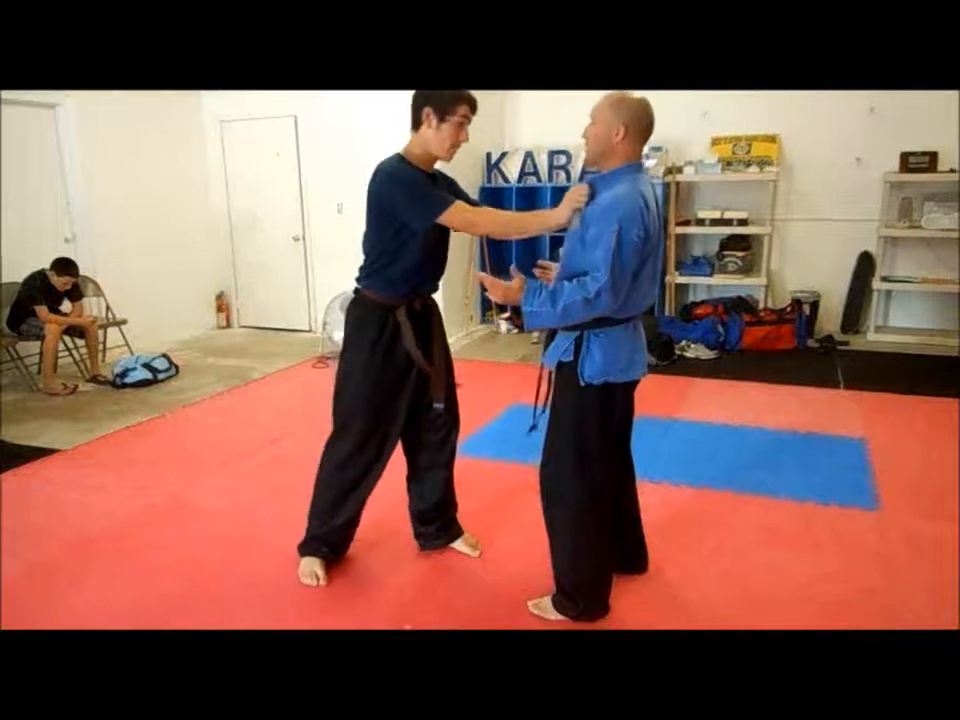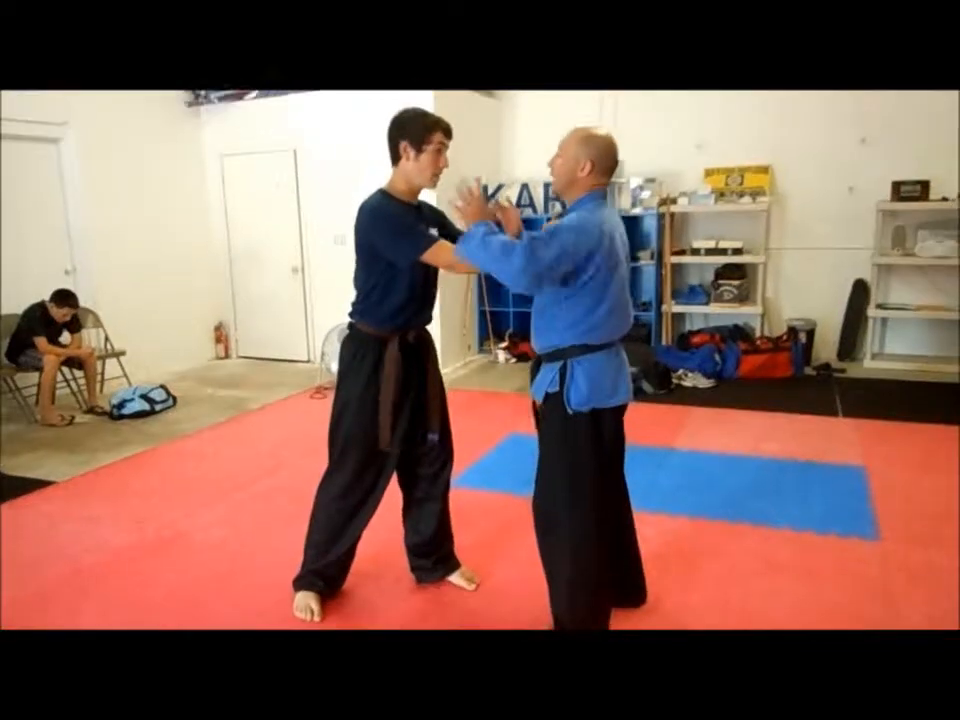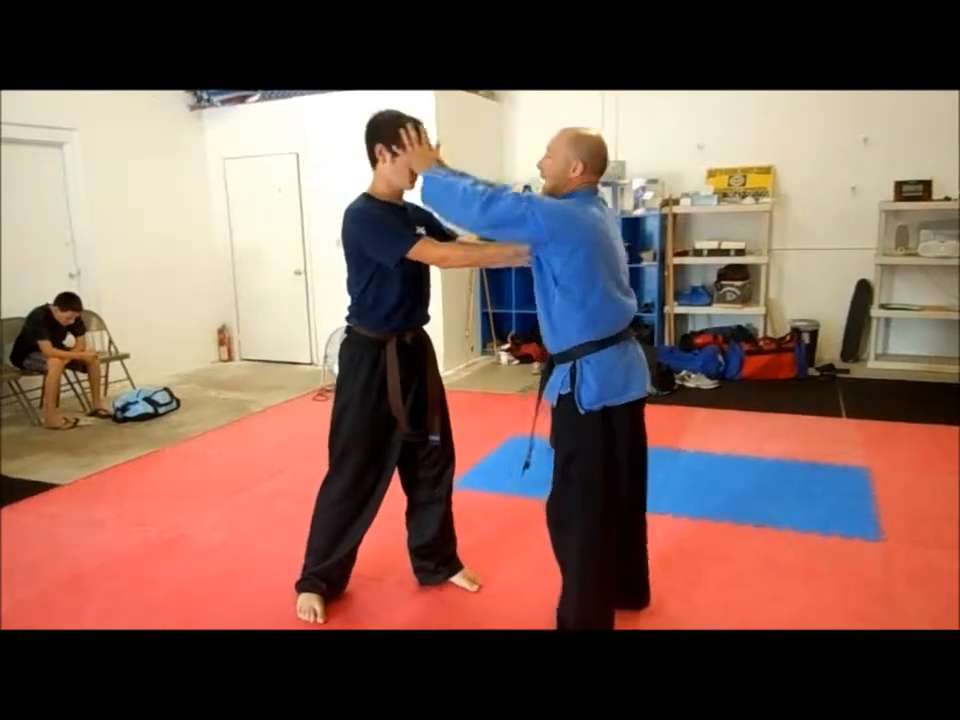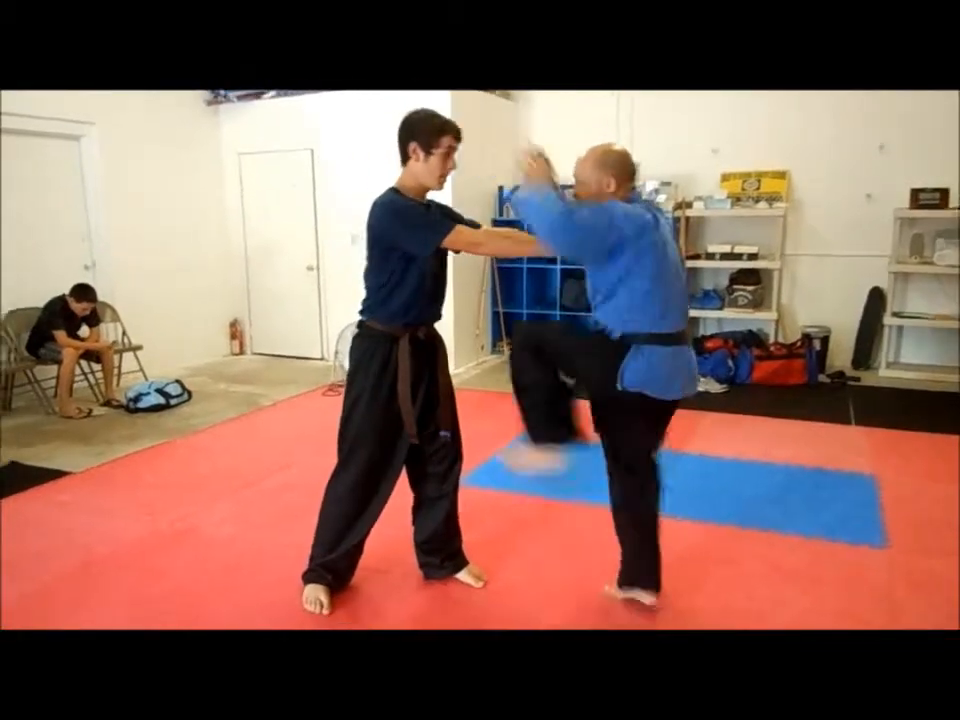
dt=0.5s
person 1, frame 1
left shoulder: (440, 183)
right shoulder: (394, 178)
left elbow: (487, 219)
right elbow: (474, 223)
left wrist: (555, 217)
right wrist: (557, 217)
left hip: (421, 317)
right hip: (377, 322)
left knee: (435, 427)
right knee: (359, 437)
left ankle: (437, 525)
right ankle: (320, 544)
person 1, frame 2
left shoulder: (428, 215)
right shoulder: (379, 213)
right elbow: (453, 260)
left hip: (415, 348)
right hip: (372, 354)
left knee: (430, 459)
right knee: (355, 469)
left ankle: (433, 559)
right ankle: (316, 578)
person 1, frame 3
left shoulder: (415, 215)
right shoulder: (363, 216)
left elbow: (464, 248)
right elbow: (441, 256)
left wrist: (520, 247)
right wrist: (521, 249)
left hip: (414, 350)
right hip: (371, 357)
left knee: (432, 461)
right knee: (354, 472)
left ankle: (436, 561)
right ankle: (318, 580)
person 1, frame 4
left shoulder: (433, 212)
right shoulder: (393, 210)
left elbow: (486, 237)
right elbow: (479, 241)
left wrist: (548, 246)
left hip: (423, 346)
right hip: (382, 351)
left knee: (440, 456)
right knee: (364, 465)
left ankle: (441, 557)
right ankle: (323, 572)
person 2, frame 1
left shoulder: (618, 203)
right shoulder: (632, 190)
left elbow: (601, 292)
left wrist: (528, 298)
right wrist: (565, 274)
left hip: (594, 351)
right hip: (614, 346)
left knee: (571, 474)
right knee: (608, 460)
left ankle: (581, 597)
right ankle: (625, 553)
person 2, frame 2
left shoulder: (582, 226)
right shoulder: (599, 219)
left elbow: (522, 270)
right elbow: (552, 267)
left wrist: (477, 227)
right wrist: (518, 235)
left hip: (577, 380)
right hip: (600, 372)
left knee: (564, 506)
right knee: (602, 489)
left ankle: (580, 618)
right ankle: (622, 585)
person 2, frame 3
left shoulder: (560, 217)
right shoulder: (592, 213)
left elbow: (483, 208)
right elbow: (503, 209)
left wrist: (430, 171)
right wrist: (441, 172)
left hip: (590, 378)
right hip: (619, 369)
left knee: (578, 505)
right knee: (618, 491)
left ankle: (585, 618)
right ankle: (627, 588)
person 2, frame 4
left shoulder: (623, 220)
right shoulder: (643, 220)
left elbow: (560, 222)
left wrist: (536, 185)
left hip: (633, 362)
right hip: (657, 365)
left knee: (532, 341)
right knee: (632, 472)
left ankle: (550, 437)
right ankle: (640, 579)
